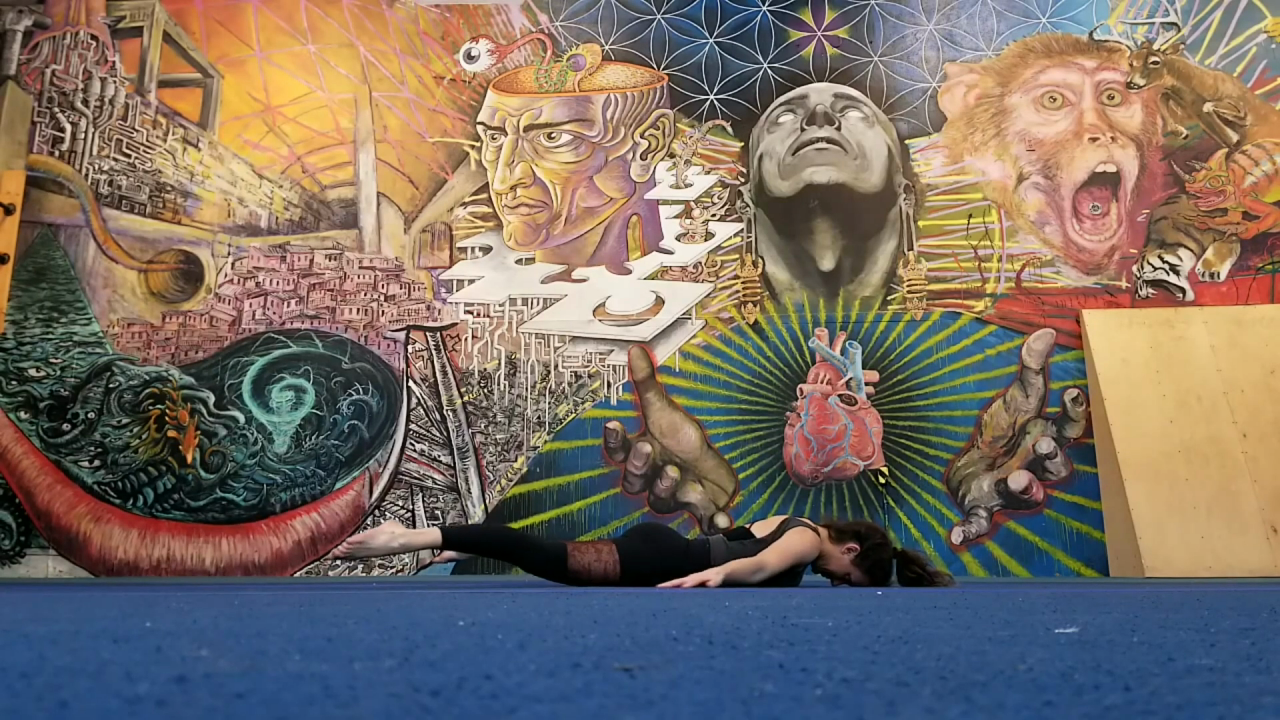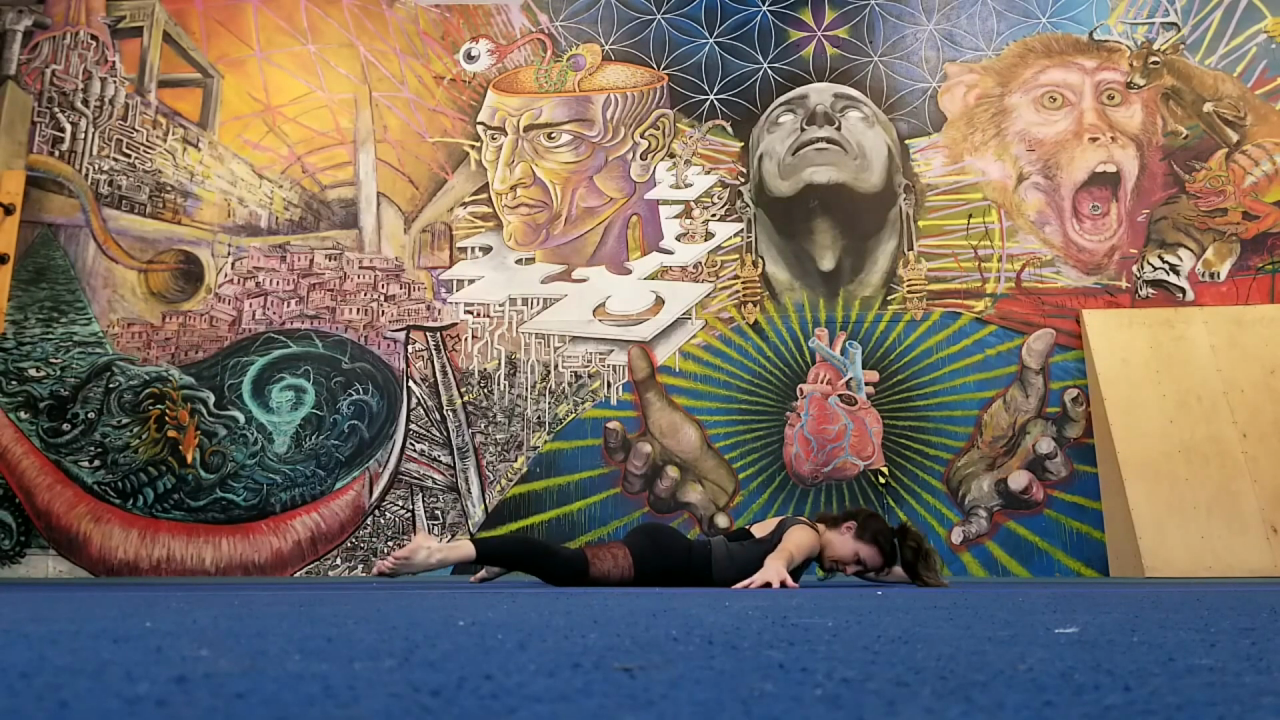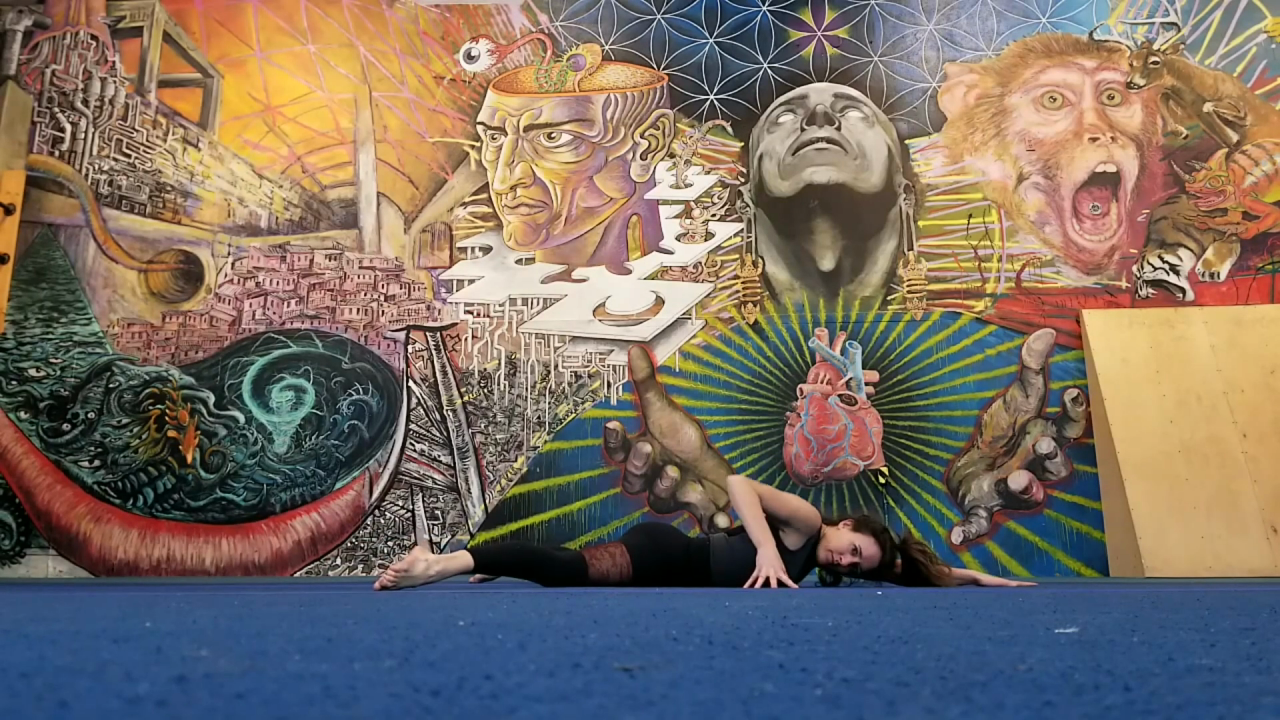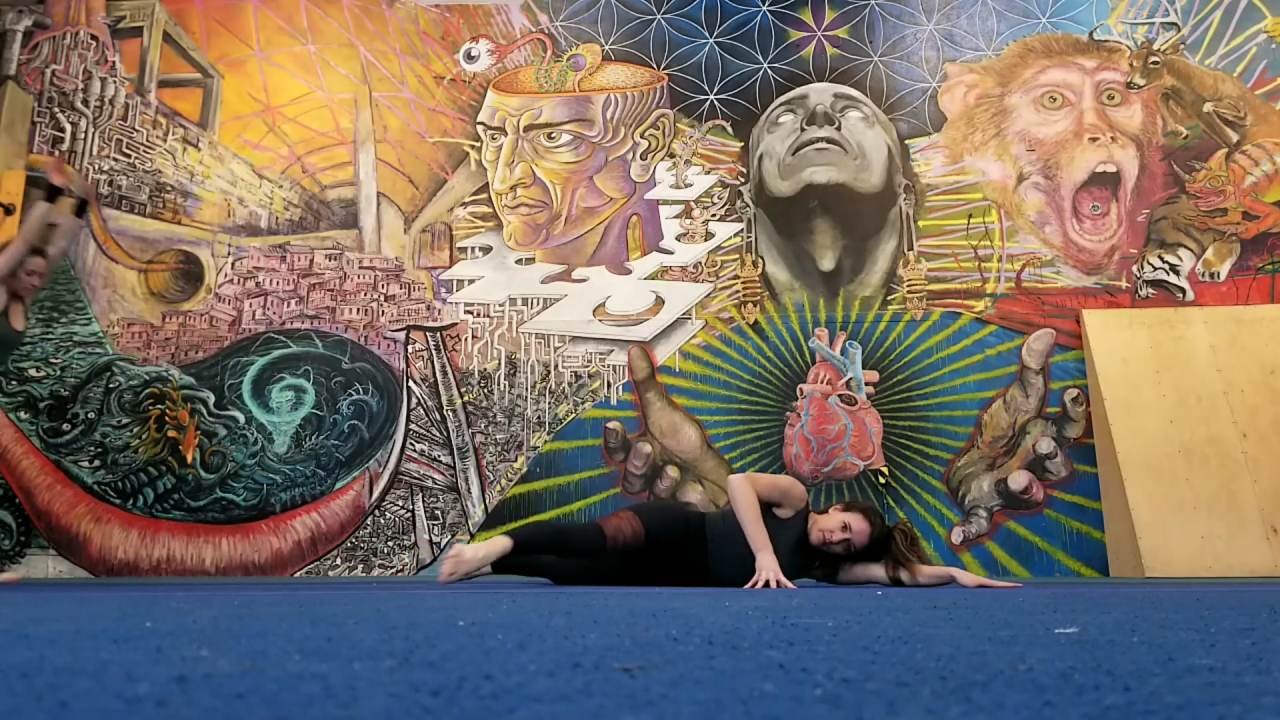
dt=0.4s
person 1, frame 1
left shoulder: (790, 524)
right shoulder: (810, 539)
right elbow: (761, 565)
right wrist: (718, 573)
left hip: (665, 552)
right hip: (660, 559)
right knee: (546, 558)
right ankle: (412, 537)
person 1, frame 2
left shoulder: (792, 527)
right shoulder: (809, 534)
right elbow: (779, 554)
left wrist: (892, 572)
right wrist: (774, 570)
left hip: (671, 553)
right hip: (666, 560)
right knee: (569, 565)
right ankle: (446, 550)
person 1, frame 3
left shoulder: (813, 561)
right shoulder: (805, 522)
left elbow: (911, 569)
right elbow: (739, 484)
left wrist: (974, 577)
right wrist: (767, 551)
left hip: (673, 580)
right hip: (666, 555)
right knee: (569, 568)
right ankle: (444, 563)
person 1, frame 4
left shoulder: (820, 564)
right shoulder: (793, 498)
left elbow: (896, 570)
right elbow: (738, 483)
left wrist: (961, 574)
right wrist: (765, 554)
left hip: (672, 573)
right hip: (671, 532)
right knee: (606, 537)
left ankle: (495, 560)
right ankle: (494, 546)
